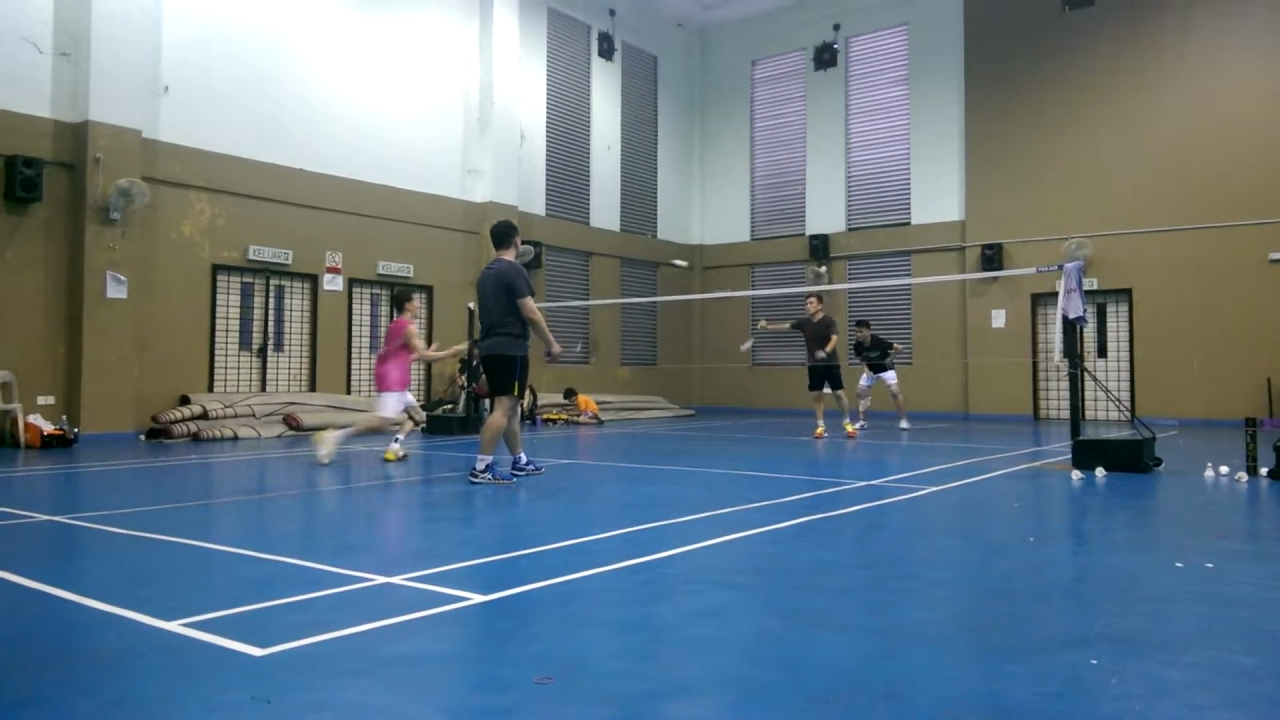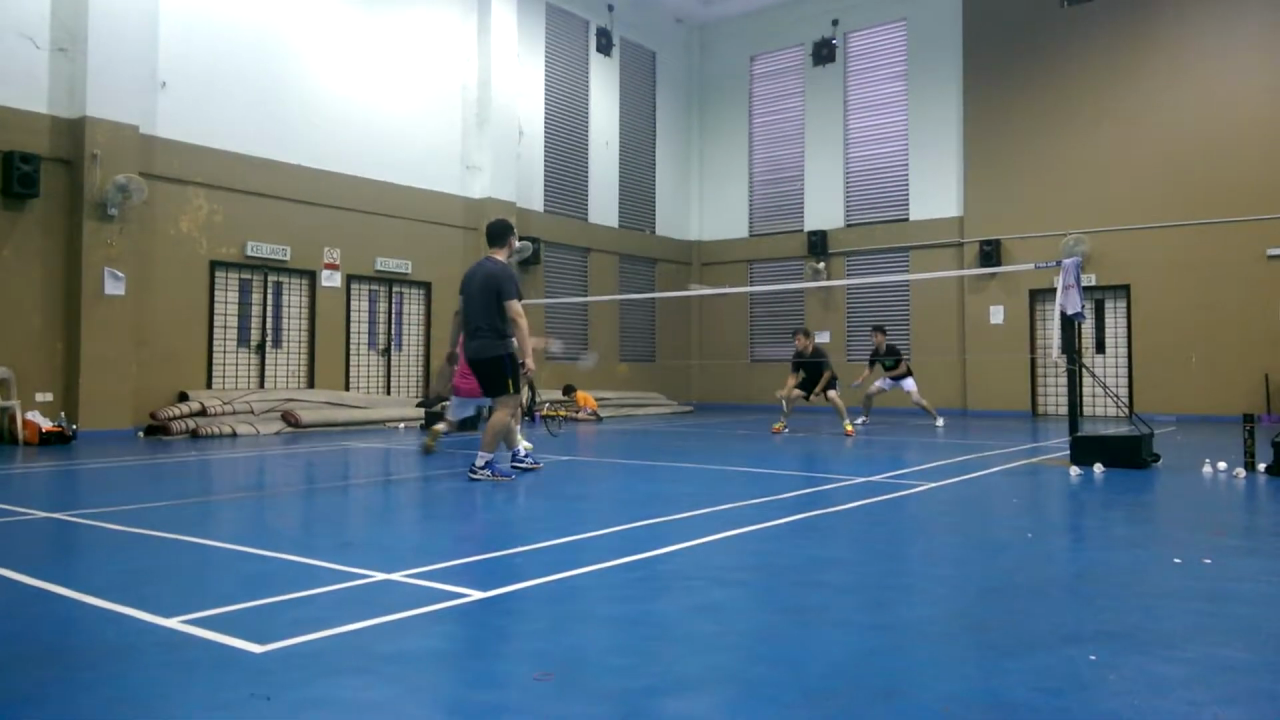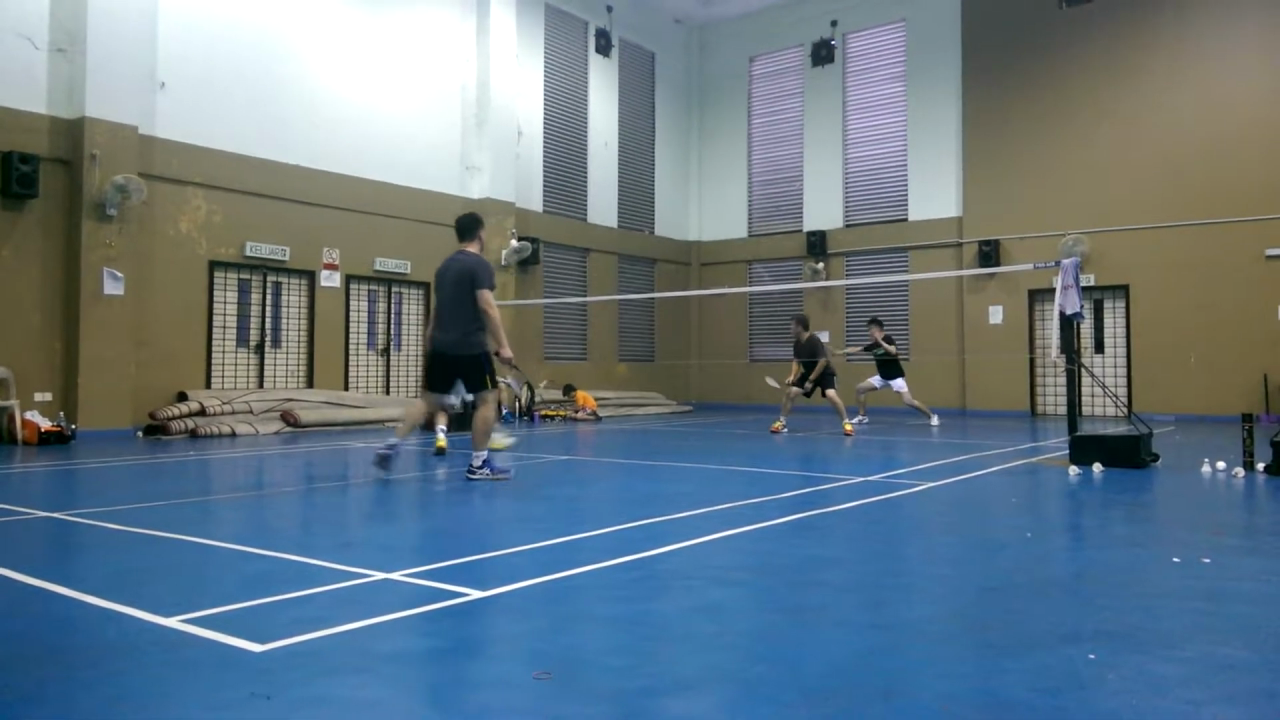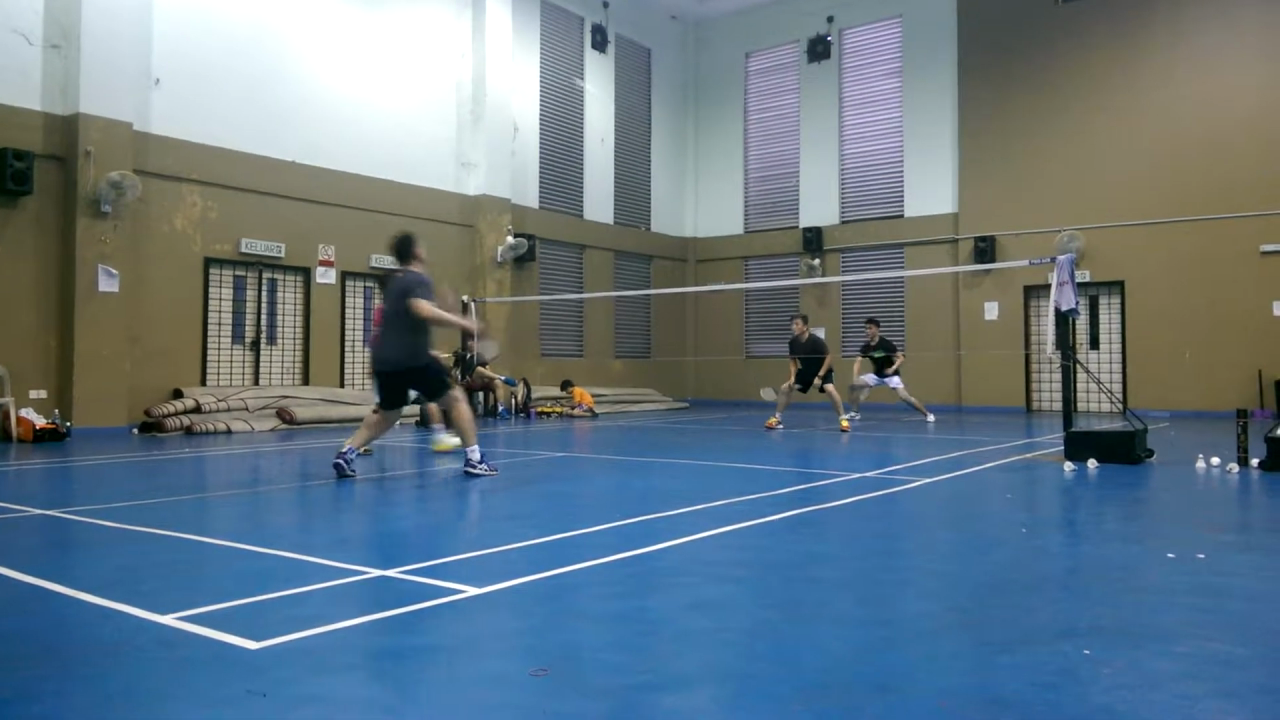
dt=0.4s
person 1, frame 1
left shoulder: (486, 273)
right shoulder: (514, 271)
right elbow: (530, 314)
right wrist: (551, 343)
left hip: (490, 349)
right hip: (509, 350)
left knee: (510, 407)
right knee: (504, 408)
left ankle: (519, 460)
right ankle: (481, 468)
person 1, frame 2
left shoulder: (472, 272)
right shoulder: (504, 272)
left elbow: (460, 312)
right elbow: (516, 316)
left wrist: (453, 346)
right wrist: (527, 355)
left hip: (475, 350)
right hip: (496, 349)
left knee: (504, 404)
right knee: (507, 405)
left ankle: (518, 454)
right ankle: (481, 465)
person 1, frame 3
left shoulder: (445, 266)
right shoulder: (479, 265)
right elbow: (487, 307)
right wrist: (503, 346)
left hip: (440, 345)
right hip: (468, 347)
left knee: (430, 401)
right knee: (487, 400)
left ankle: (392, 446)
right ankle: (479, 464)
person 1, frame 4
left shoulder: (397, 282)
right shoulder: (418, 280)
right elbow: (423, 311)
right wrist: (461, 323)
left hip: (384, 362)
right hip: (413, 358)
left knee: (385, 415)
right knee: (456, 401)
left ankle: (346, 454)
right ankle: (474, 459)
